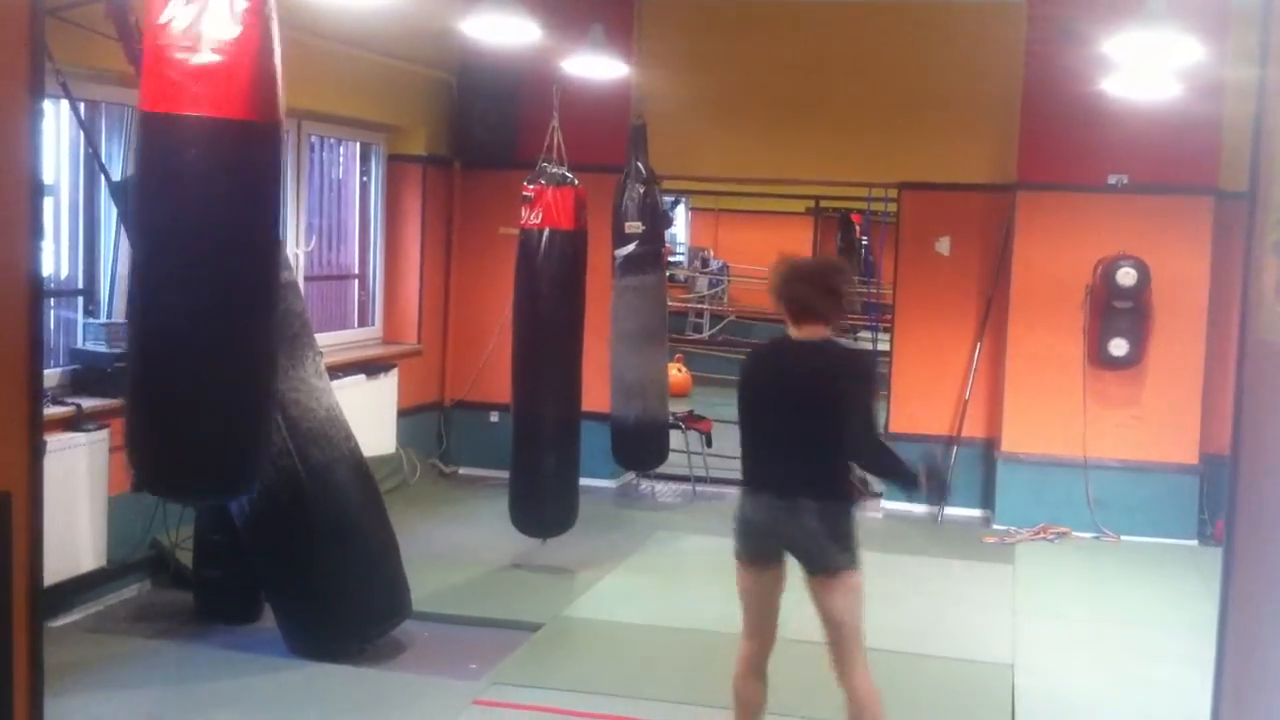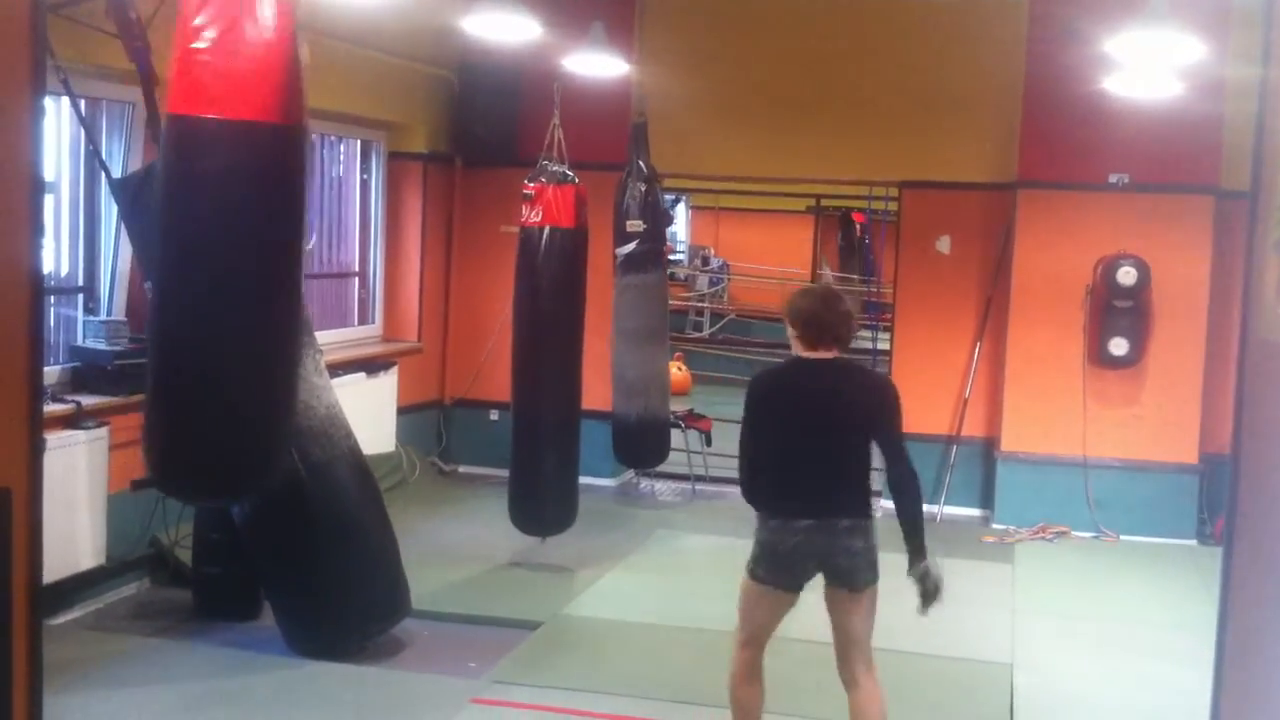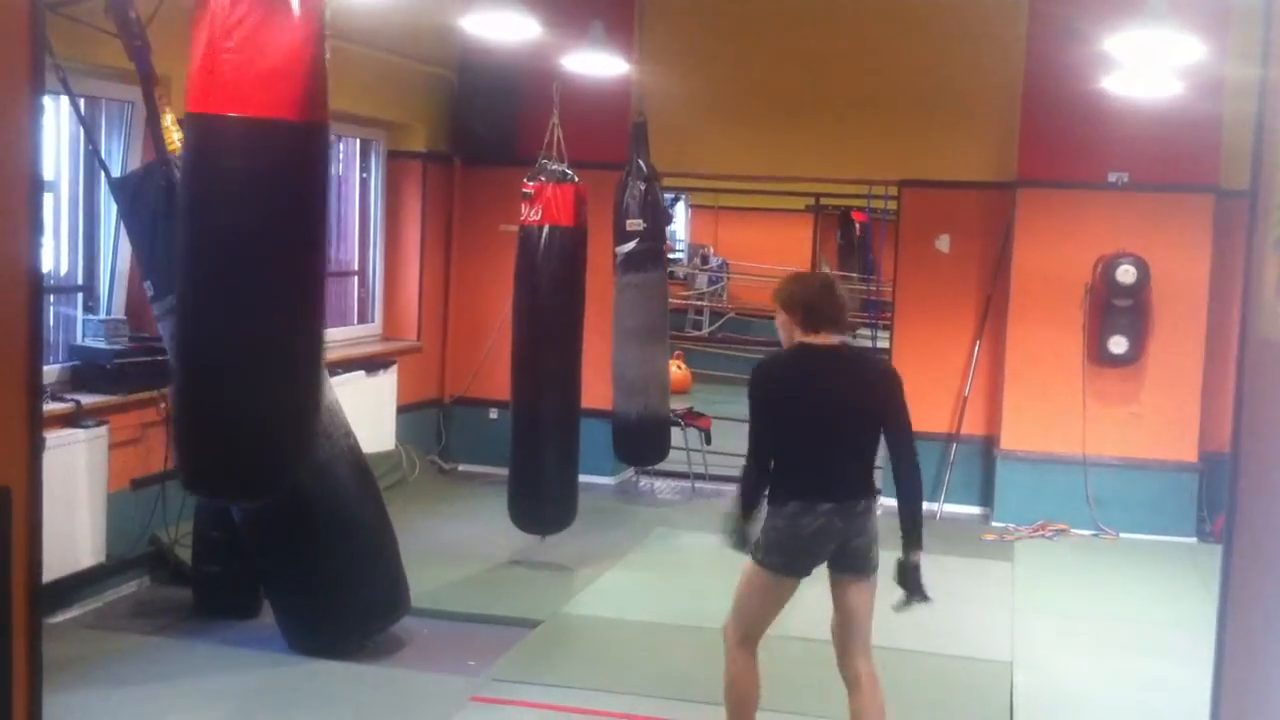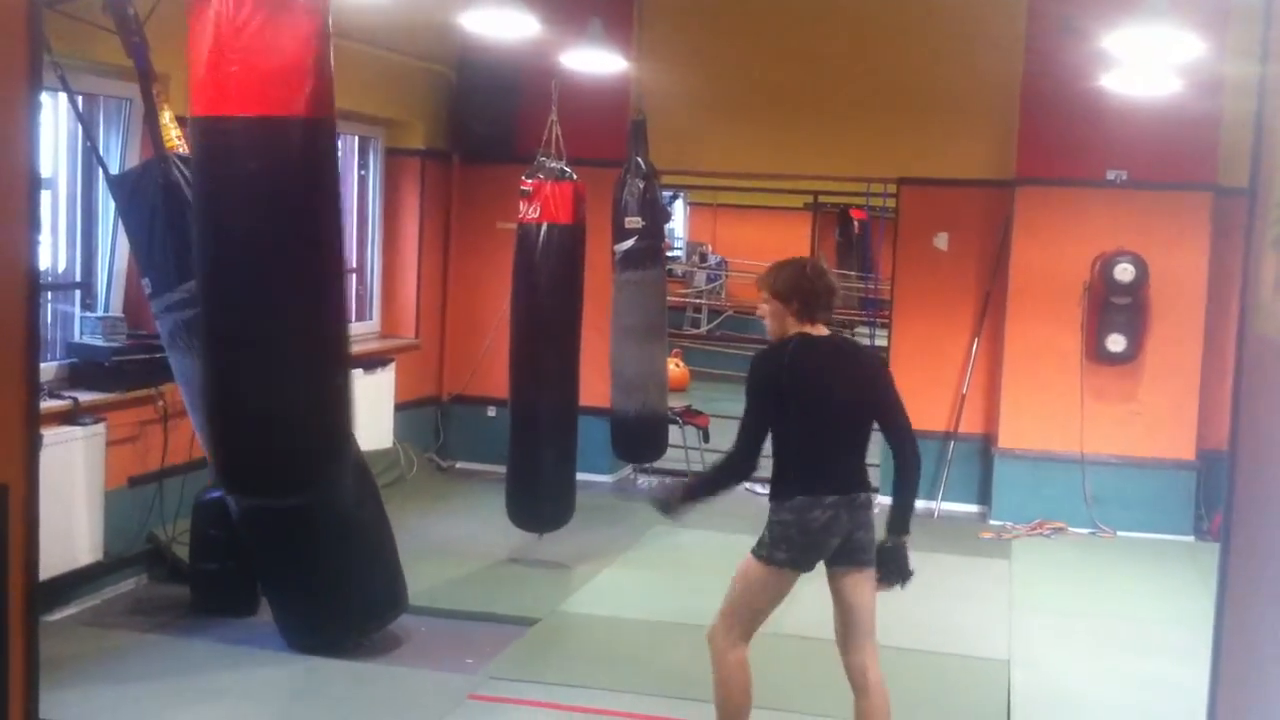
dt=0.1s
person 1, frame 1
left shoulder: (758, 362)
right shoulder: (848, 366)
left elbow: (759, 446)
right elbow: (862, 450)
right wrist: (917, 481)
left hip: (759, 513)
right hip: (825, 520)
left knee: (755, 645)
right knee: (851, 661)
person 1, frame 2
left shoulder: (767, 387)
right shoulder: (875, 388)
left elbow: (751, 479)
right elbow: (900, 475)
right wrist: (919, 557)
left hip: (785, 534)
right hip: (851, 536)
left knee: (748, 648)
right knee: (859, 672)
person 1, frame 3
left shoulder: (772, 373)
right shoulder: (880, 374)
left elbow: (758, 464)
right elbow: (906, 465)
left wrist: (741, 518)
right wrist: (912, 551)
left hip: (793, 520)
right hip: (855, 524)
left knee: (739, 639)
right knee: (857, 663)
person 1, frame 4
left shoulder: (774, 363)
right shoulder: (867, 362)
left elbow: (742, 462)
right elbow: (907, 452)
left wrist: (684, 494)
right wrist: (897, 534)
left hip: (798, 516)
right hip: (855, 514)
left knee: (726, 638)
right knee: (862, 660)
